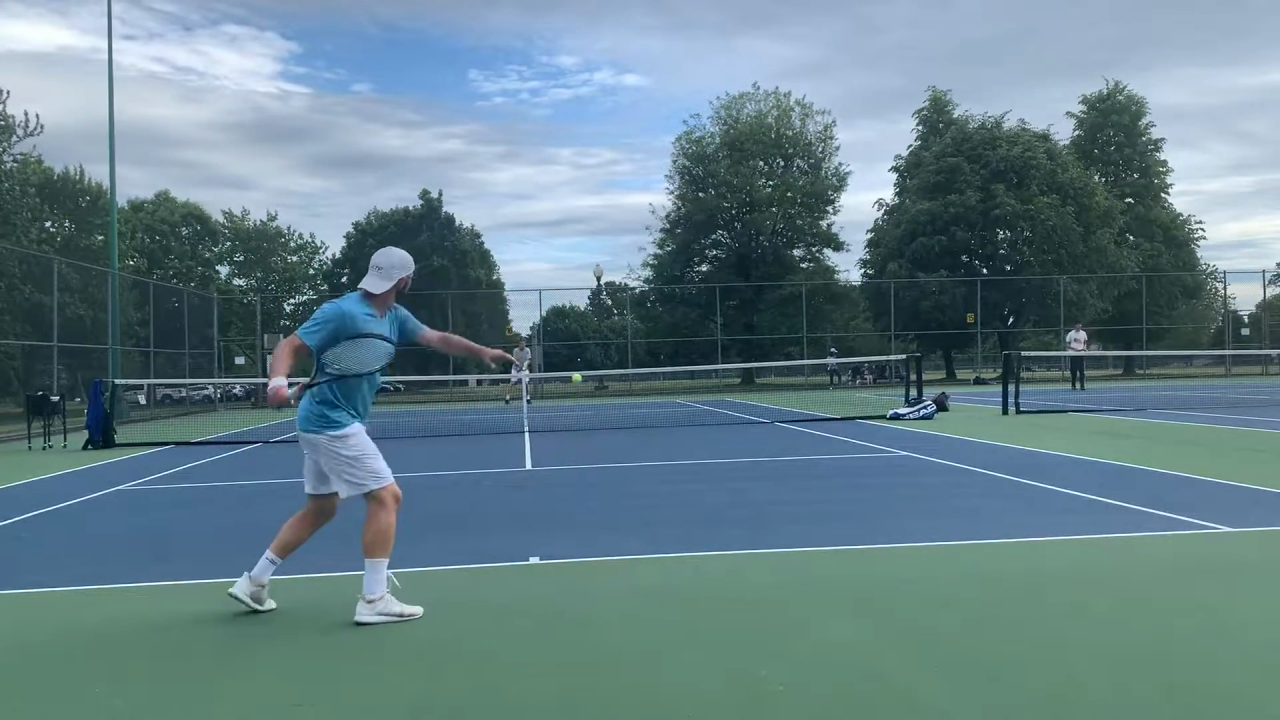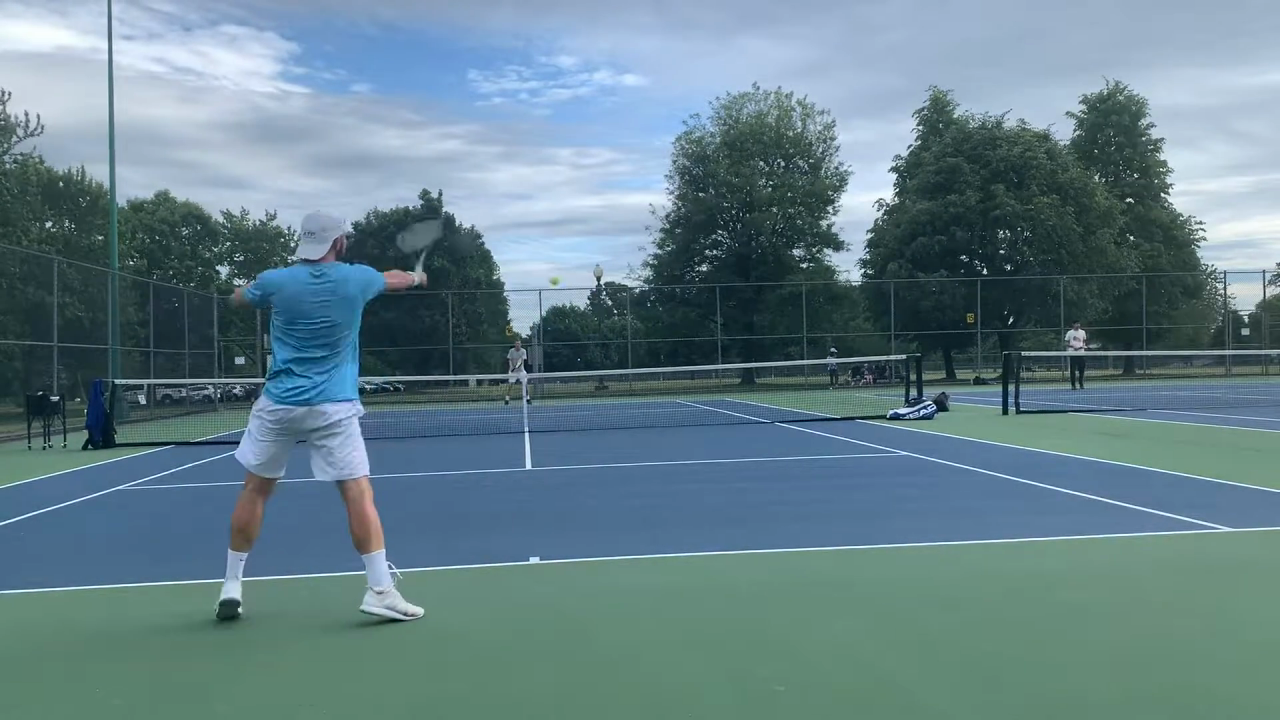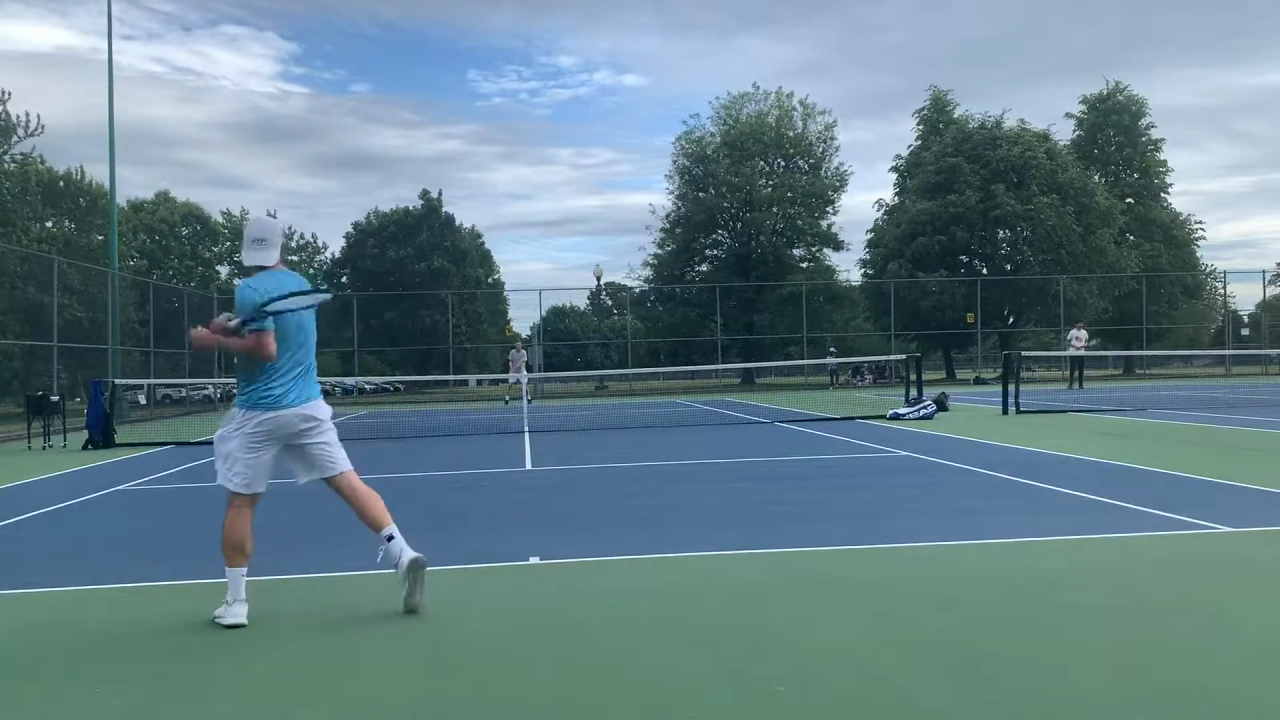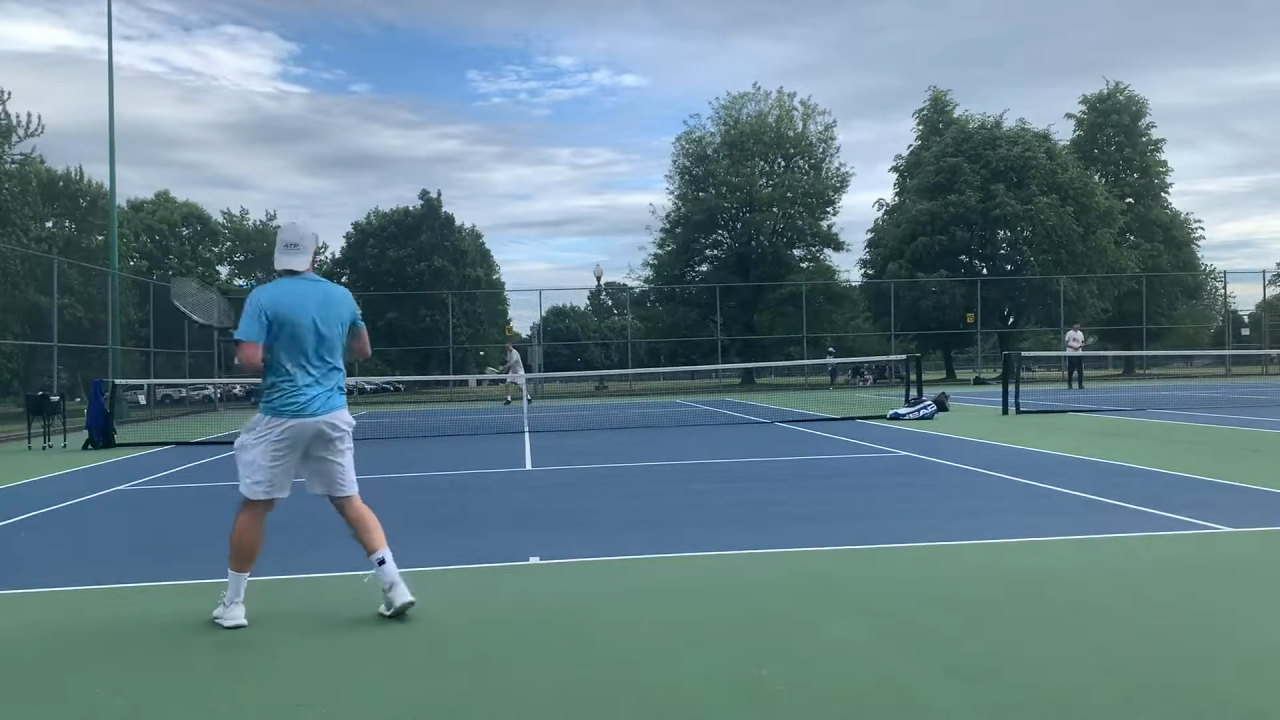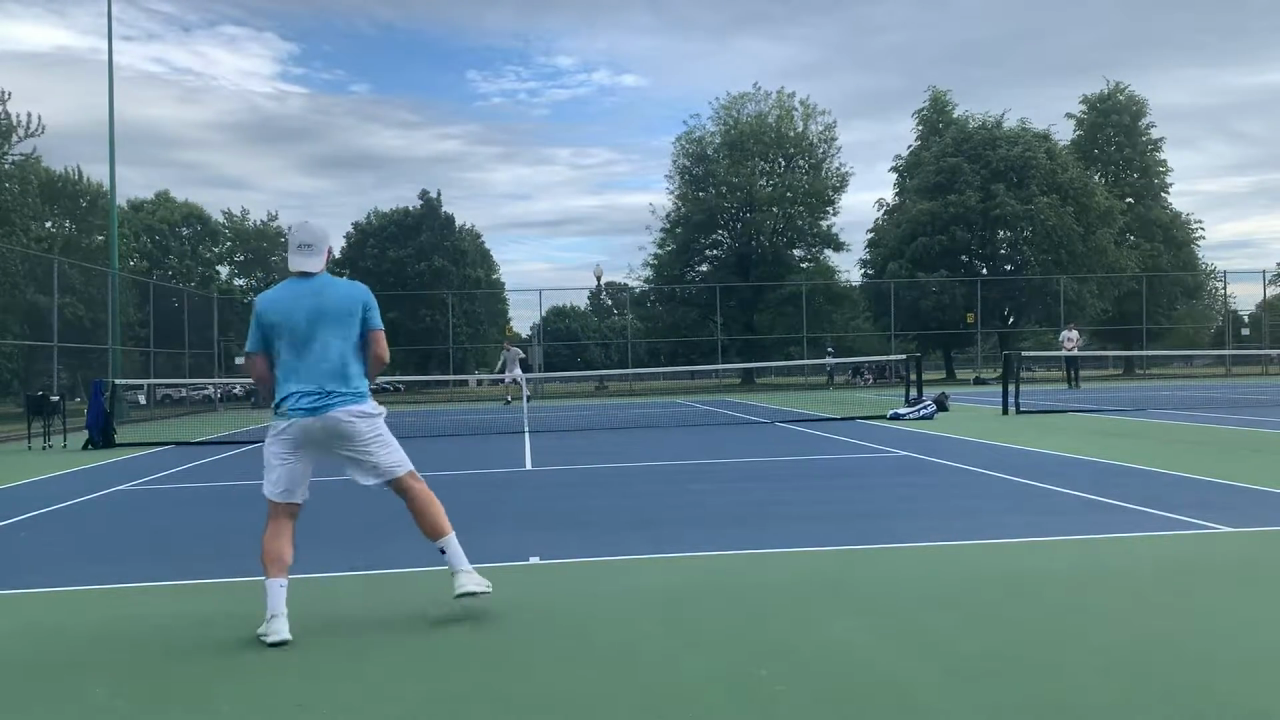
dt=0.4s
person 1, frame 1
left shoulder: (394, 316)
right shoulder: (339, 312)
left elbow: (437, 339)
right elbow: (286, 347)
left wrist: (484, 353)
right wrist: (277, 381)
left hip: (319, 423)
right hip: (331, 424)
left knee: (319, 509)
right knee: (387, 499)
left ankle: (254, 583)
right ankle: (375, 599)
person 1, frame 2
left shoulder: (275, 280)
right shoulder: (356, 277)
left elbow: (237, 298)
right elbow: (395, 279)
right wrist: (417, 276)
left hip: (279, 404)
right hip: (334, 407)
left knee: (254, 489)
right knee: (358, 494)
left ankle: (231, 585)
right ankle: (380, 590)
person 1, frame 3
left shoulder: (251, 289)
right shoulder: (298, 283)
left elbow: (264, 351)
left wrist: (210, 341)
right wrist: (228, 326)
left hip: (259, 412)
right hip: (308, 406)
left knee: (240, 503)
right knee: (349, 483)
left ankle: (235, 603)
right ankle: (402, 553)
person 1, frame 4
left shoulder: (263, 298)
right shoulder: (342, 297)
left elbow: (249, 360)
right elbow: (362, 352)
left wrist: (278, 369)
left hip: (282, 418)
right hip: (332, 415)
left knee: (253, 508)
right knee: (349, 502)
left ankle: (233, 603)
right ankle: (394, 586)
person 1, frame 5
left shoulder: (265, 303)
right shoulder: (358, 293)
left elbow: (258, 373)
right elbow: (380, 356)
left hip: (294, 420)
right hip: (353, 411)
left knee: (279, 518)
right knee: (412, 485)
left ankle: (275, 617)
right ankle: (462, 572)
